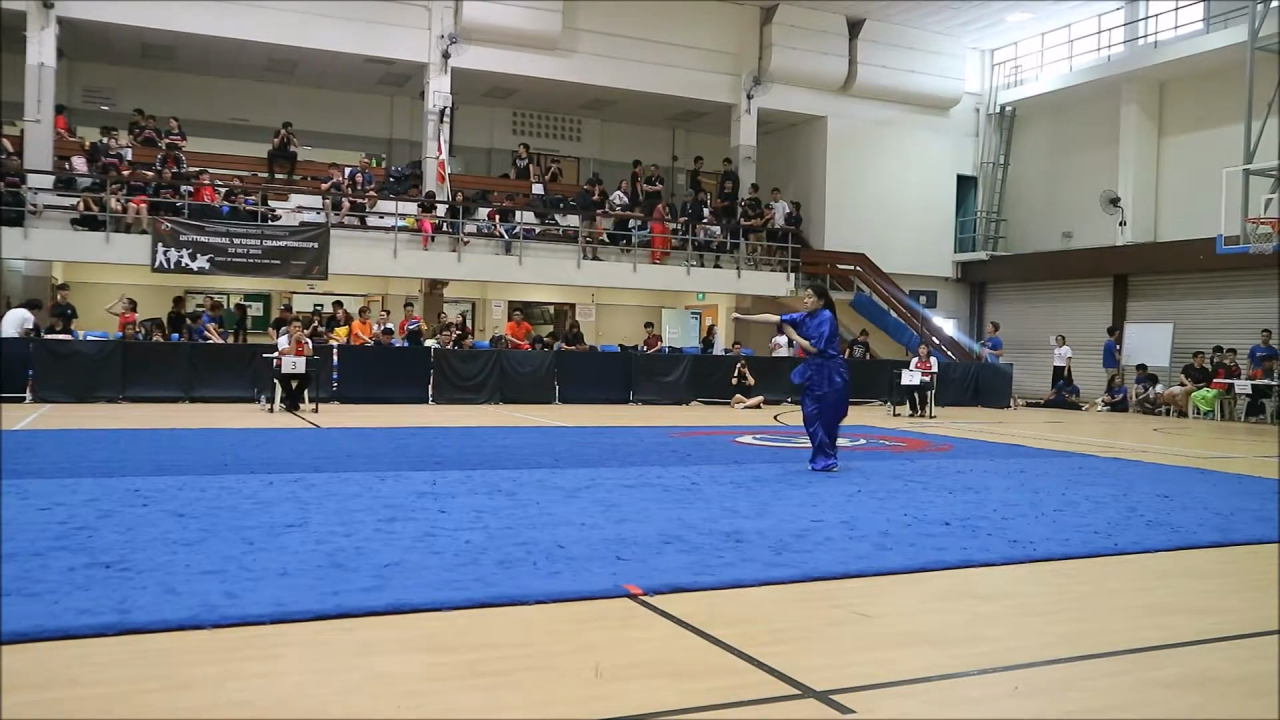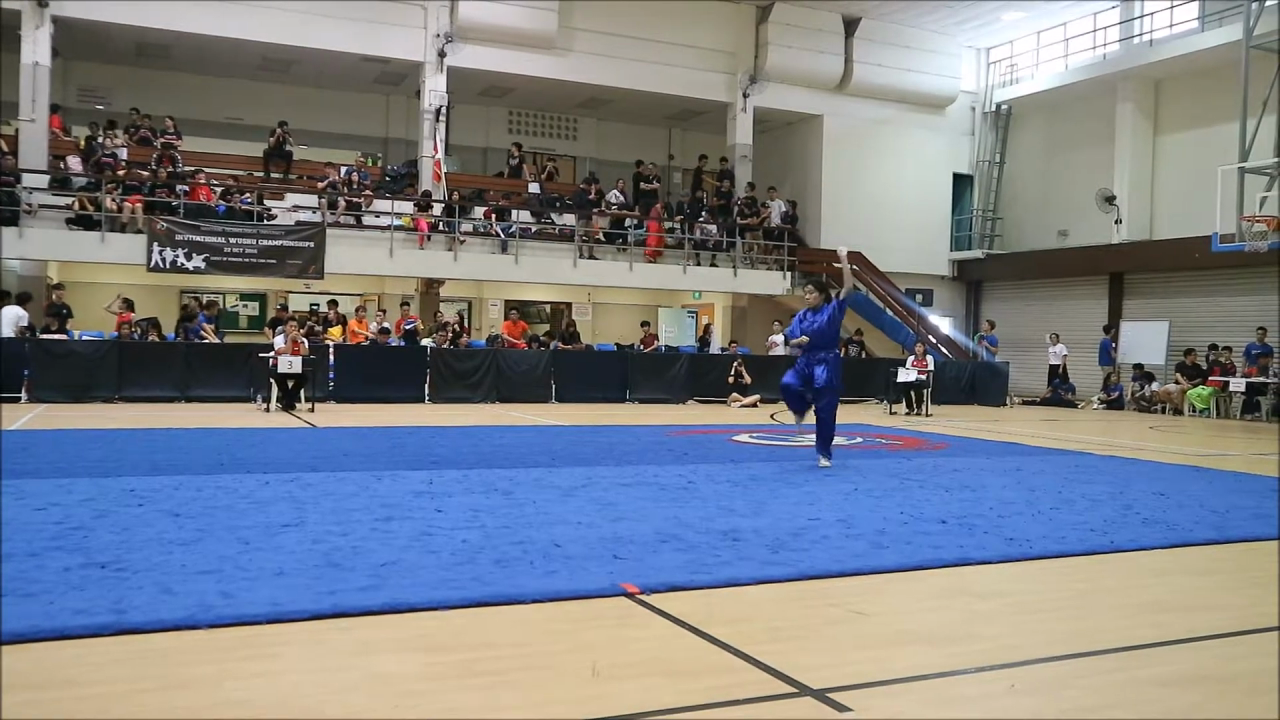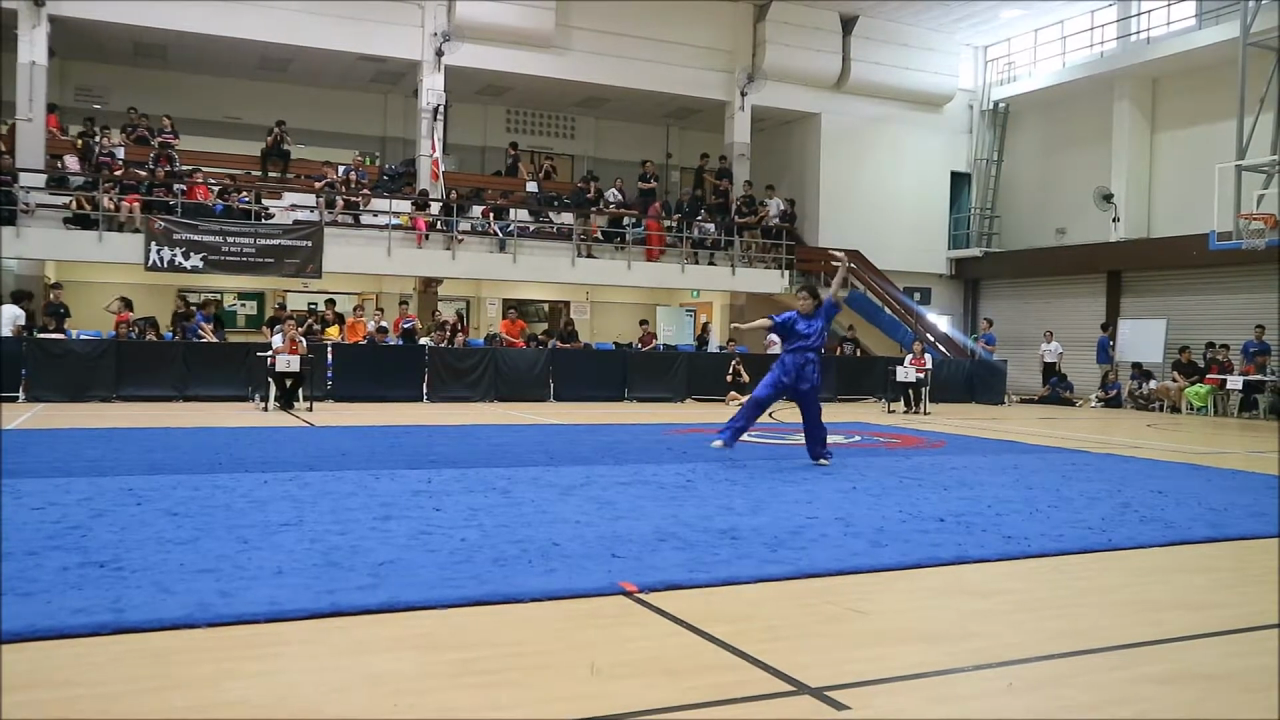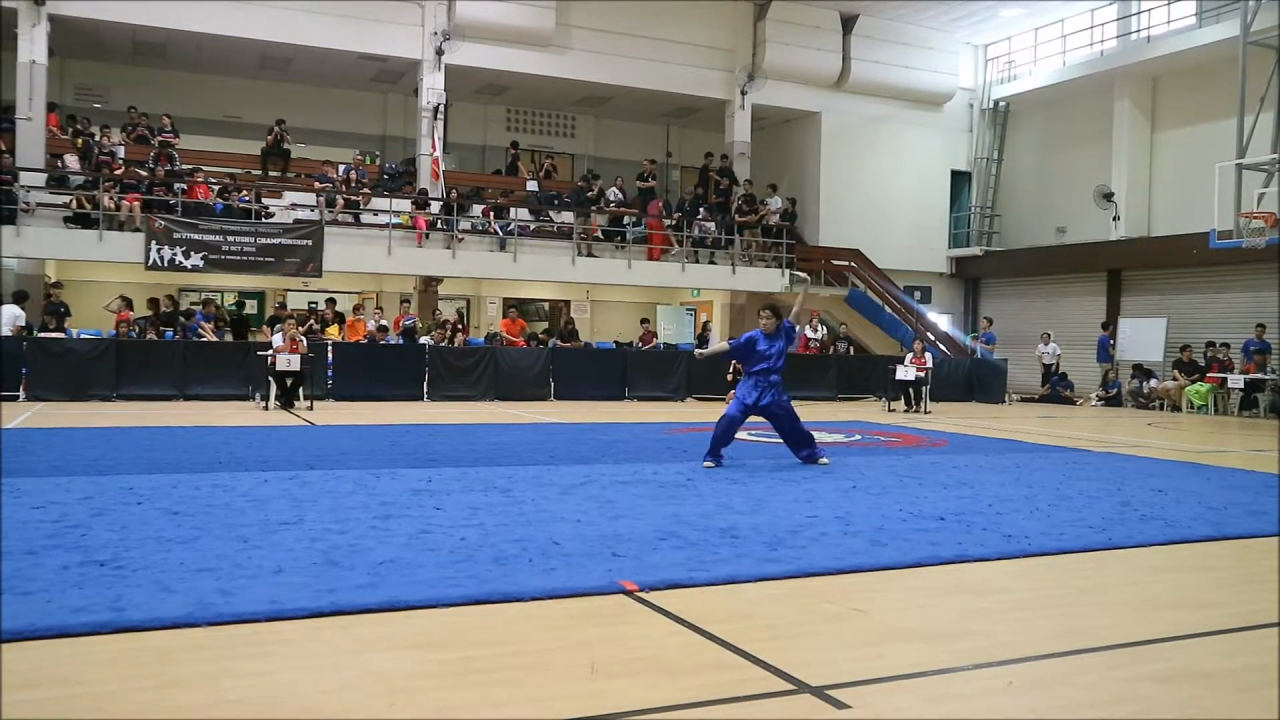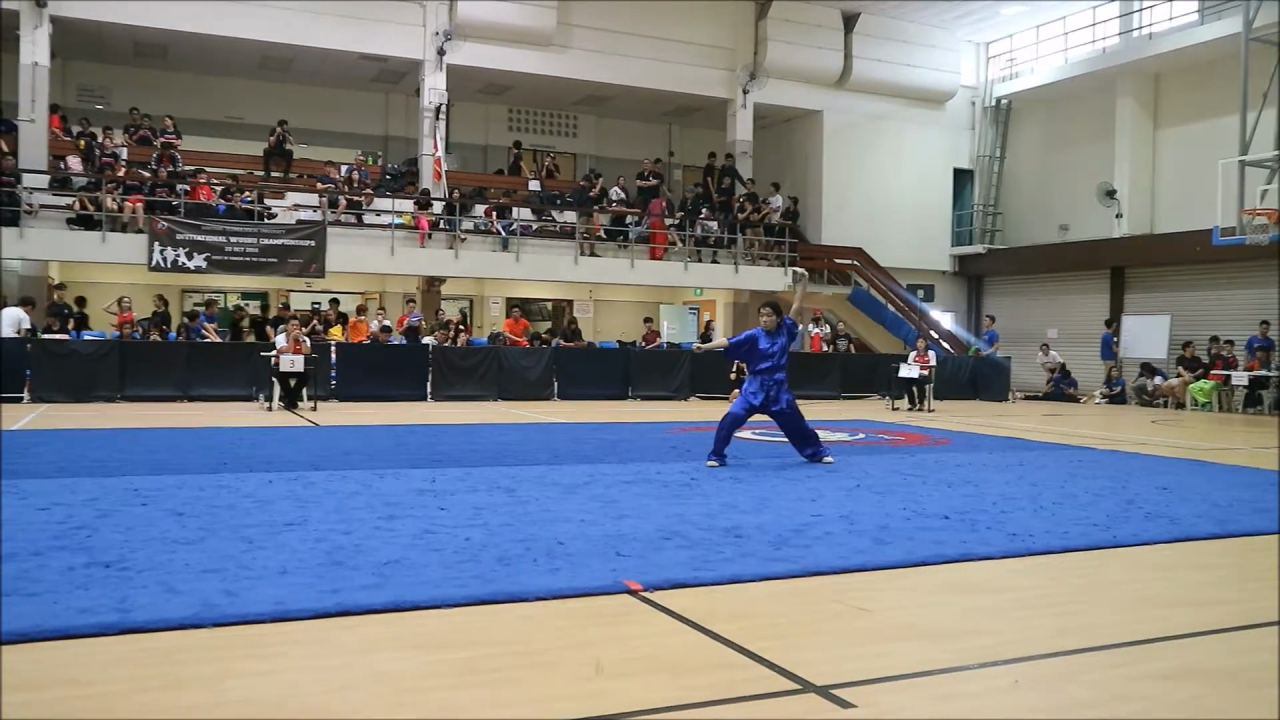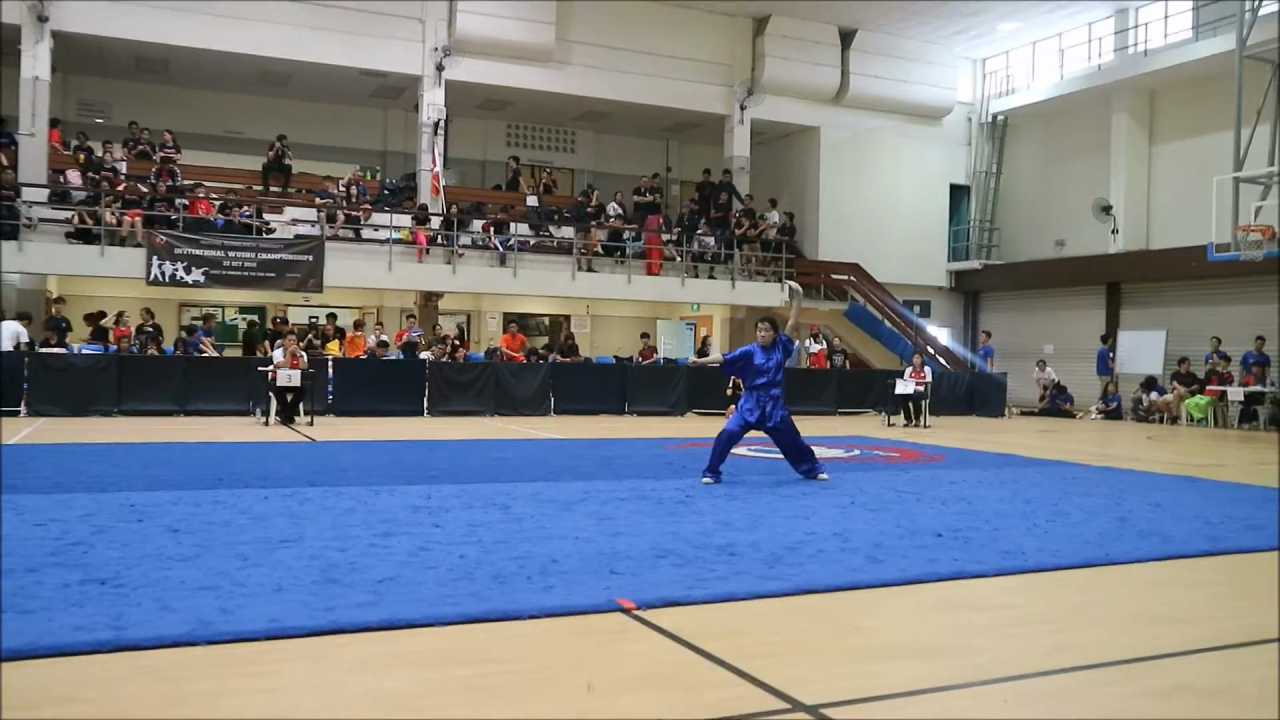
dt=0.4s
person 1, frame 1
left shoulder: (827, 318)
right shoulder: (802, 318)
left elbow: (814, 347)
right elbow: (774, 318)
left wrist: (793, 335)
right wrist: (745, 317)
left hip: (831, 373)
right hip: (813, 373)
left knee: (830, 417)
right knee: (813, 418)
left ankle: (825, 459)
right ankle: (824, 459)
person 1, frame 2
left shoulder: (832, 311)
right shoulder: (802, 317)
left elbow: (848, 286)
right elbow: (791, 341)
left wrist: (843, 260)
right wrist: (799, 341)
left hip: (827, 365)
right hip: (806, 362)
left knee: (825, 413)
right knee: (788, 384)
left ankle: (824, 454)
right ankle: (801, 408)
person 1, frame 3
left shoulder: (823, 315)
right shoulder: (791, 318)
left elbow: (834, 289)
right elbow: (769, 322)
left wrist: (844, 265)
right wrist: (744, 326)
left hip: (808, 371)
right hip: (785, 367)
left knee: (812, 416)
right knee: (757, 399)
left ankle: (820, 454)
right ankle: (726, 437)
person 1, frame 4
left shoulder: (784, 334)
right shoulder: (752, 337)
left elbow: (797, 310)
right elbow: (730, 345)
left wrist: (805, 285)
right wrist: (706, 352)
left hip: (774, 391)
right hip: (750, 389)
left knee: (792, 426)
right knee: (729, 419)
left ankle: (813, 454)
right ankle: (713, 457)
person 1, frame 5
left shoulder: (785, 331)
right shoulder: (753, 336)
left elbow: (797, 306)
right elbow: (729, 342)
left wrist: (803, 281)
right wrist: (704, 347)
left hip: (779, 388)
right hip: (755, 387)
left knee: (797, 424)
right knee: (733, 417)
left ankle: (818, 452)
right ankle: (716, 456)
person 1, frame 6
left shoulder: (782, 348)
right shoulder: (749, 351)
left elbow: (793, 322)
right elbow: (725, 358)
left wrist: (797, 296)
right wrist: (700, 361)
left hip: (774, 404)
right hip: (750, 400)
left knee: (793, 440)
right knee: (729, 434)
left ankle: (813, 469)
right ankle: (712, 472)
